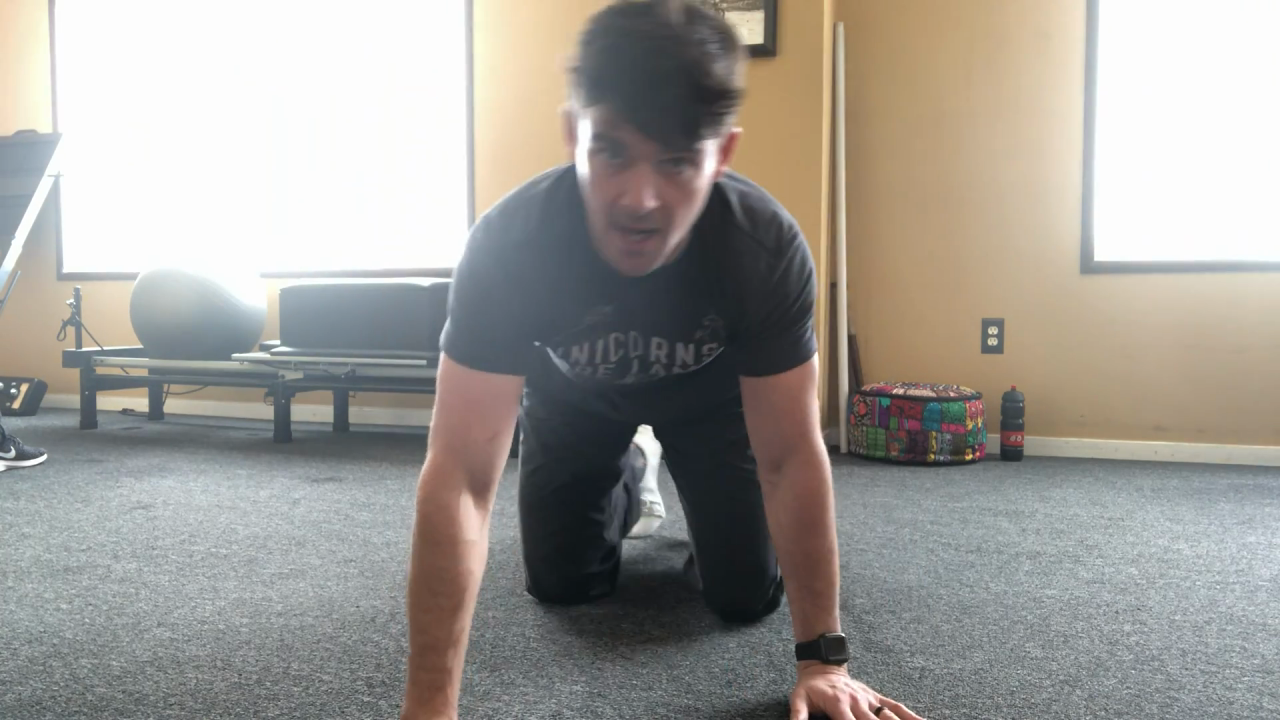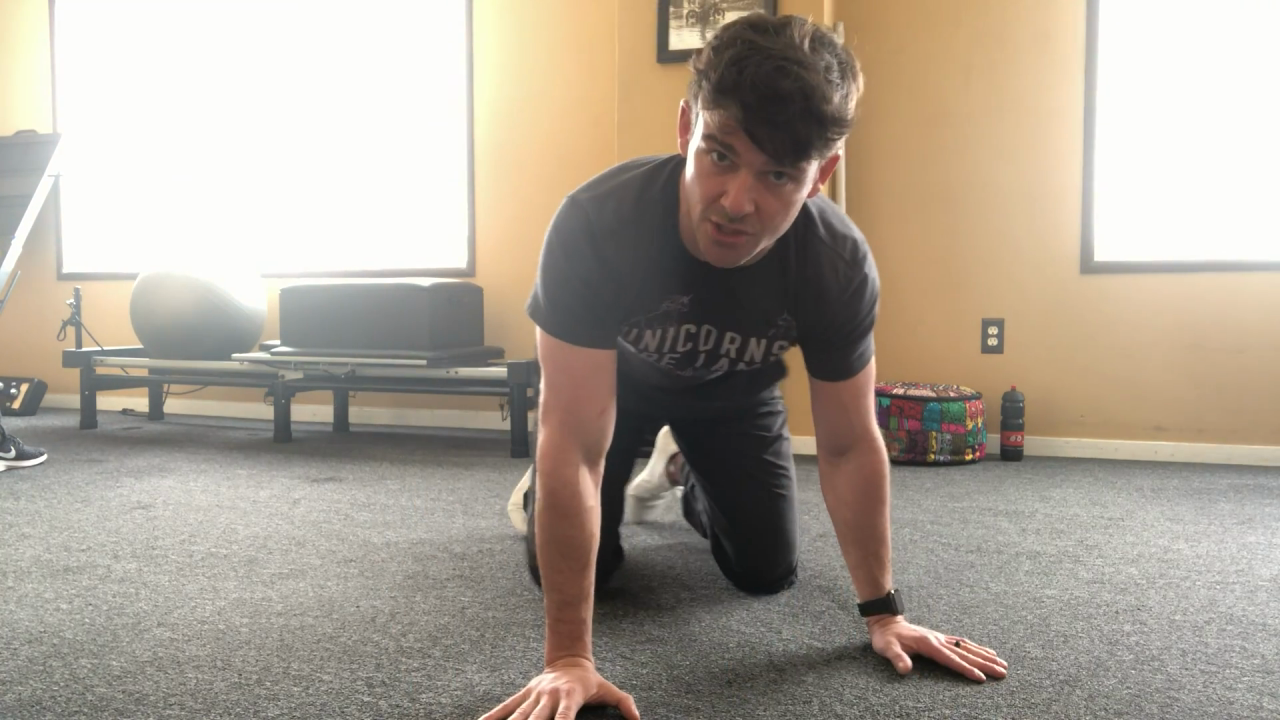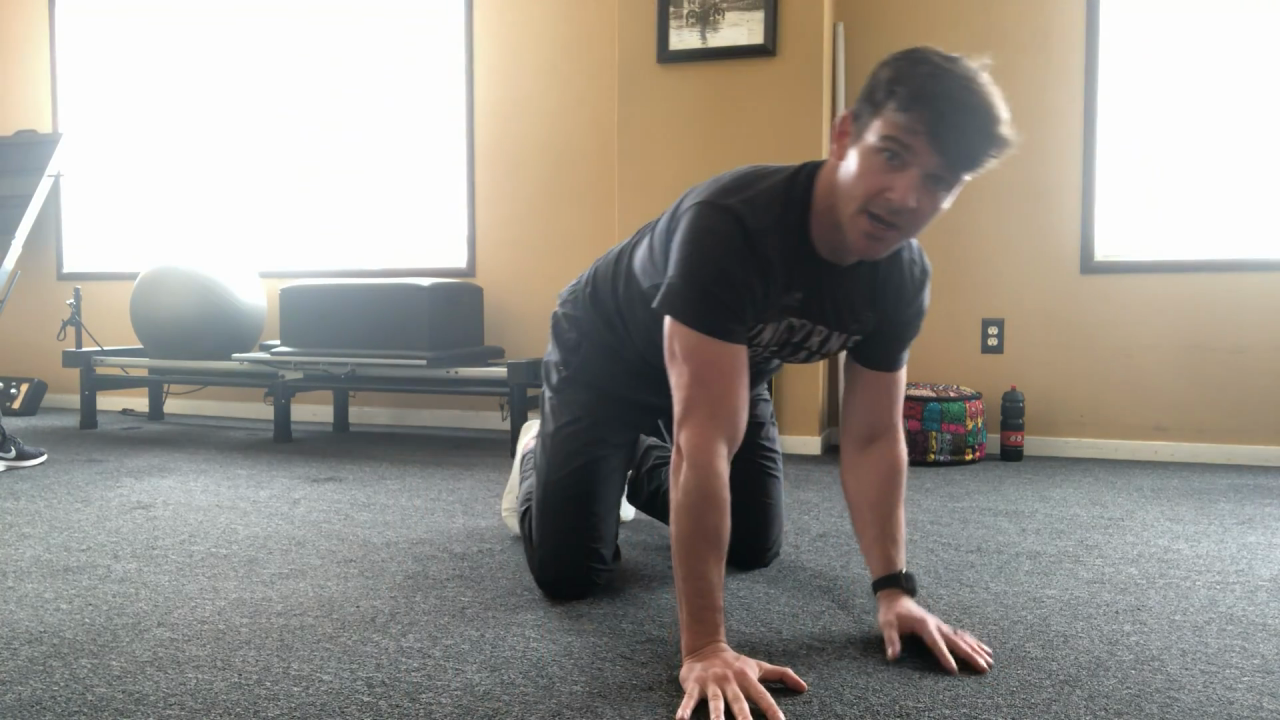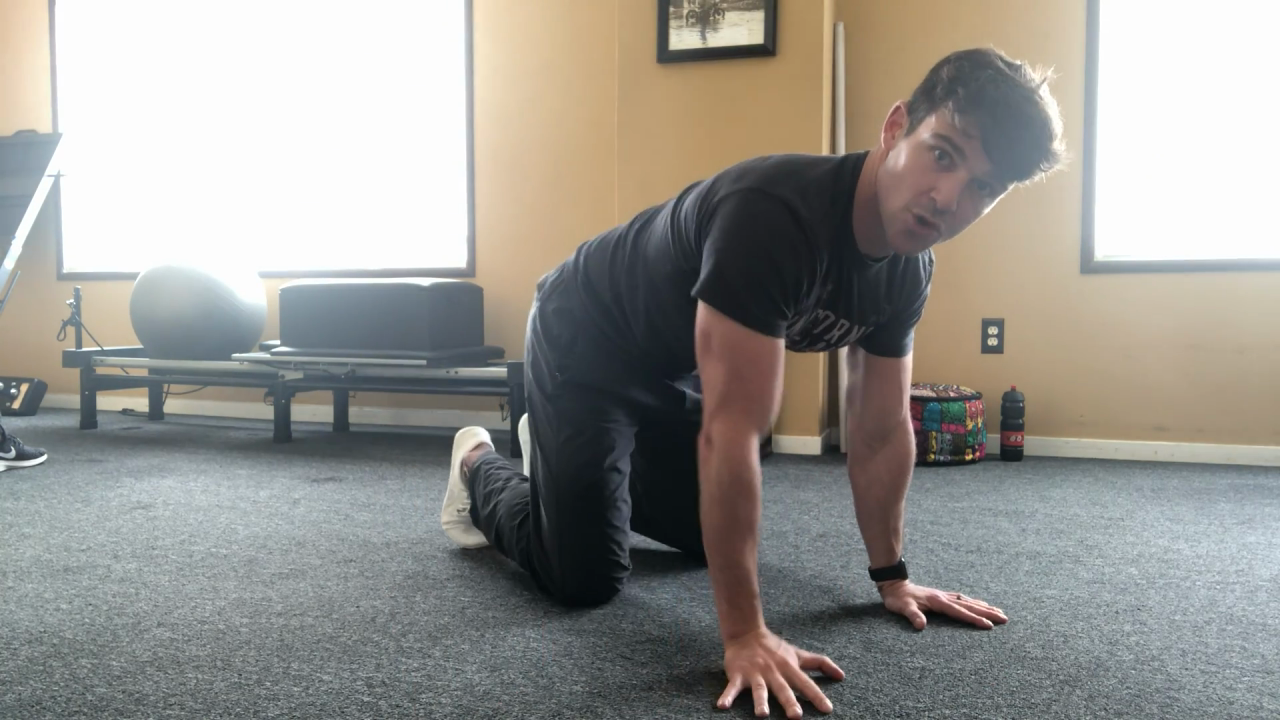
dt=1s
person 1, frame 1
left shoulder: (766, 246)
right shoulder: (508, 244)
left elbow: (792, 457)
right elbow: (459, 478)
left wrist: (822, 657)
left hip: (710, 390)
right hip: (572, 392)
left knee: (748, 594)
right knee: (562, 584)
left ankle: (703, 490)
right ankle: (628, 474)
person 1, frame 2
left shoulder: (838, 262)
right shoulder: (596, 224)
left elbow: (849, 447)
right elbow: (575, 447)
left wrist: (882, 611)
right wrist: (569, 658)
left hip: (734, 387)
right hip: (611, 372)
left knee: (767, 572)
right knee: (568, 570)
left ankle: (686, 472)
right ankle: (544, 484)
person 1, frame 3
left shoulder: (904, 277)
right shoulder: (731, 224)
left elbow: (872, 440)
right elbow: (706, 441)
left wrist: (893, 587)
right wrist: (704, 648)
left hip: (730, 371)
right hip: (604, 357)
left knee: (756, 549)
right knee: (570, 573)
left ankle: (641, 471)
right ankle: (536, 460)
person 1, frame 4
left shoulder: (906, 268)
right shoulder: (774, 215)
left elbow: (880, 432)
right elbow: (731, 436)
left wrist: (890, 576)
right wrist: (747, 638)
left hip: (678, 361)
right hip: (584, 339)
left knee: (715, 534)
right knee: (587, 578)
left ankle: (582, 459)
right ankle: (480, 470)
